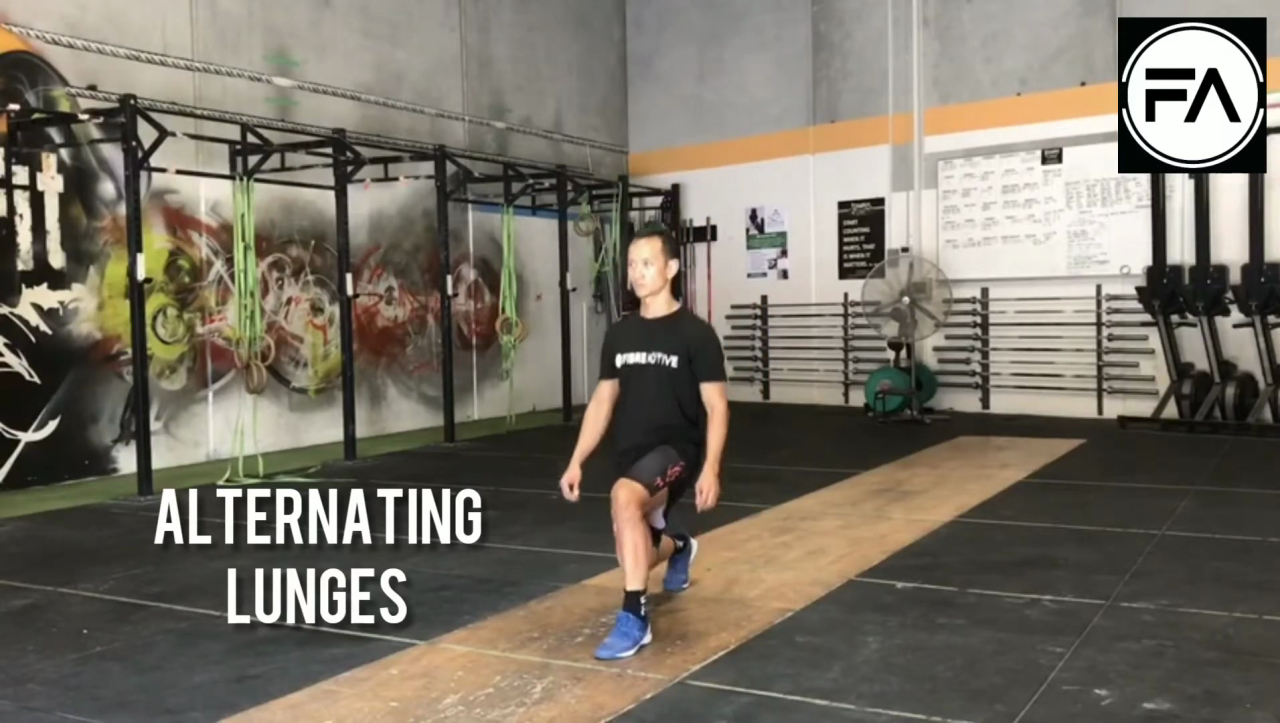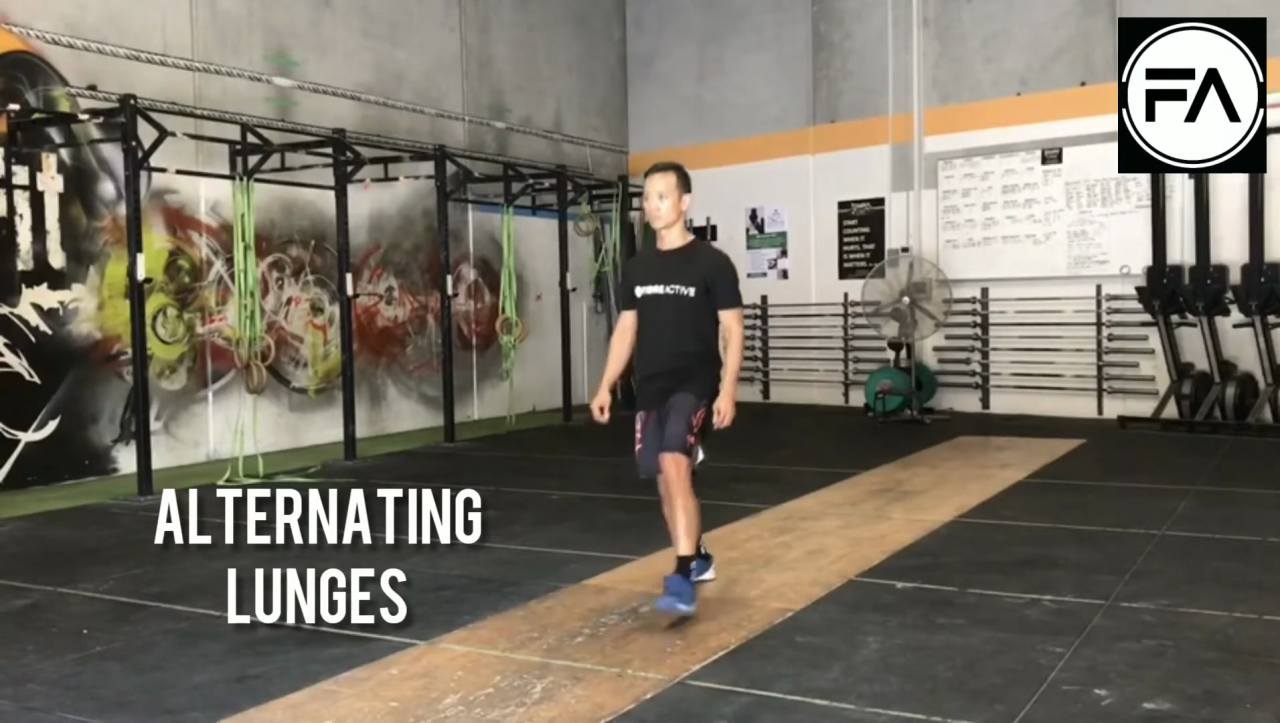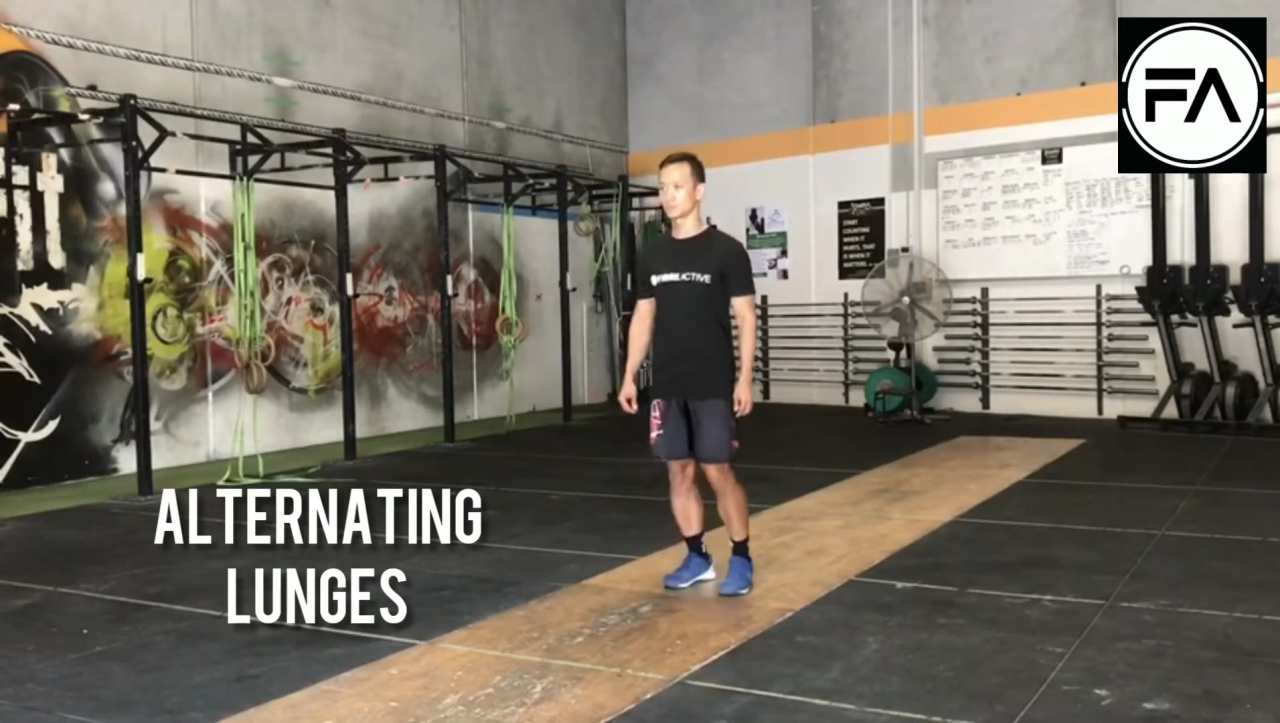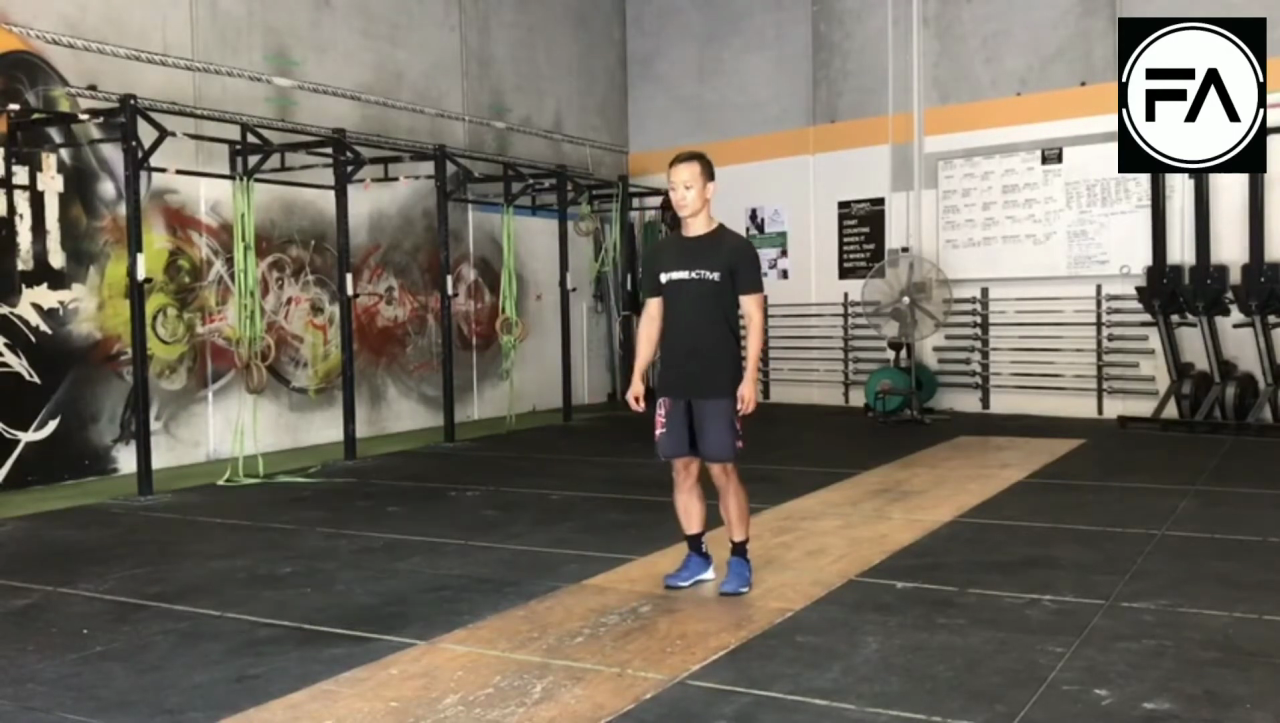
dt=0.3s
person 1, frame 1
left shoulder: (694, 332)
right shoulder: (620, 332)
left elbow: (716, 406)
right elbow: (603, 398)
left wrist: (711, 470)
right wrist: (578, 459)
left hip: (673, 447)
right hip: (629, 453)
left knee: (627, 502)
right knee: (639, 550)
left ankle: (633, 618)
right ankle: (679, 547)
person 1, frame 2
left shoulder: (711, 262)
right shoulder: (637, 266)
left elbow: (733, 331)
right elbow: (626, 328)
left wrist: (727, 390)
right wrist: (606, 386)
left hip: (694, 384)
right hip: (651, 388)
left knee: (673, 465)
right knee: (668, 481)
left ankle: (682, 577)
right ankle: (697, 558)
person 1, frame 3
left shoulder: (725, 250)
right shoulder: (652, 254)
left elbow: (746, 318)
right elbow: (643, 318)
left wrist: (745, 378)
right wrist: (629, 376)
left hip: (712, 382)
right hip: (666, 383)
left knee: (717, 472)
right knee: (679, 472)
left ankle: (741, 559)
right ankle: (697, 557)
person 1, frame 4
left shoulder: (735, 248)
right shoulder: (661, 252)
left elbow: (754, 316)
right elbow: (651, 317)
left wrist: (750, 376)
right wrist: (638, 375)
left hip: (718, 382)
right hip: (672, 382)
left knee: (722, 471)
right knee: (682, 471)
left ankle: (739, 560)
right ankle: (697, 557)
